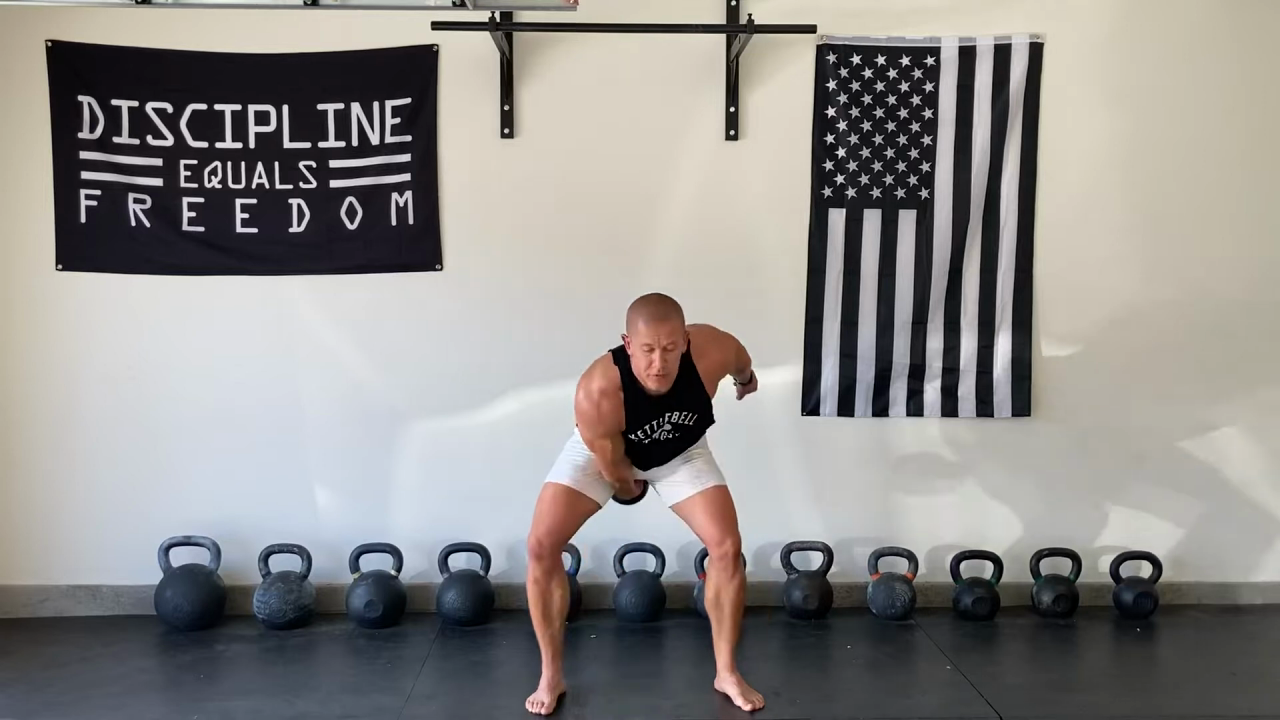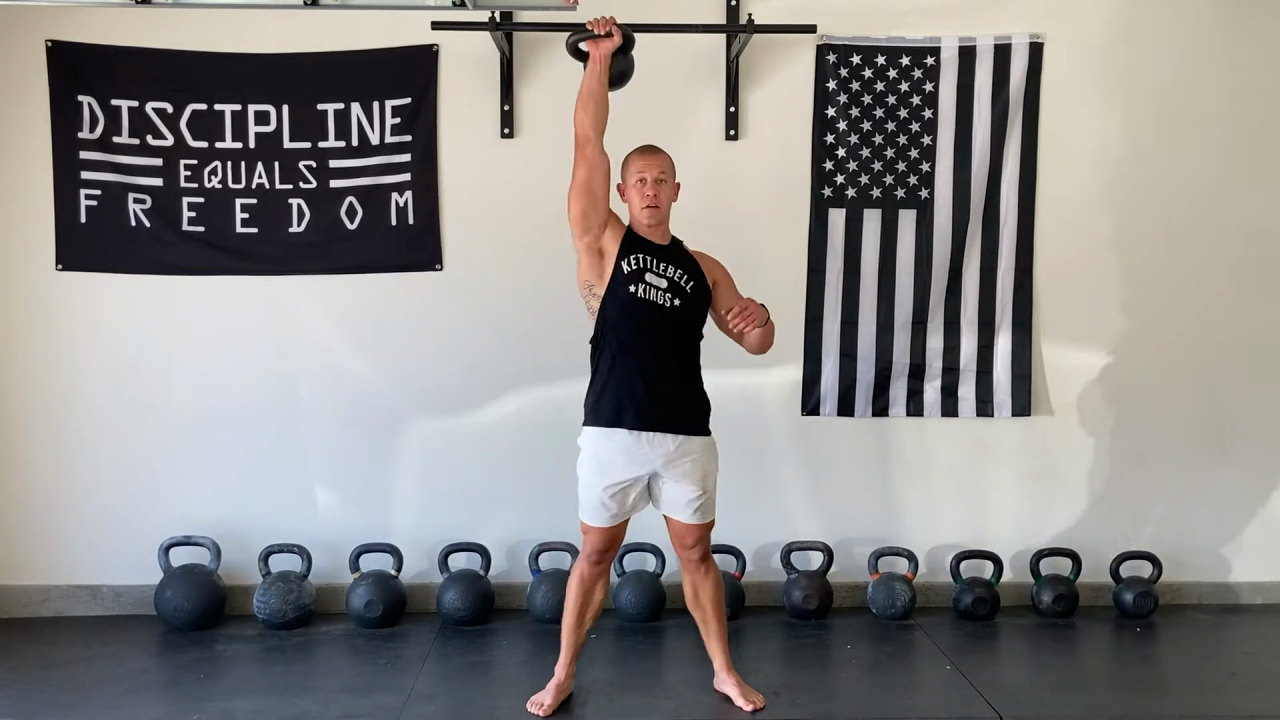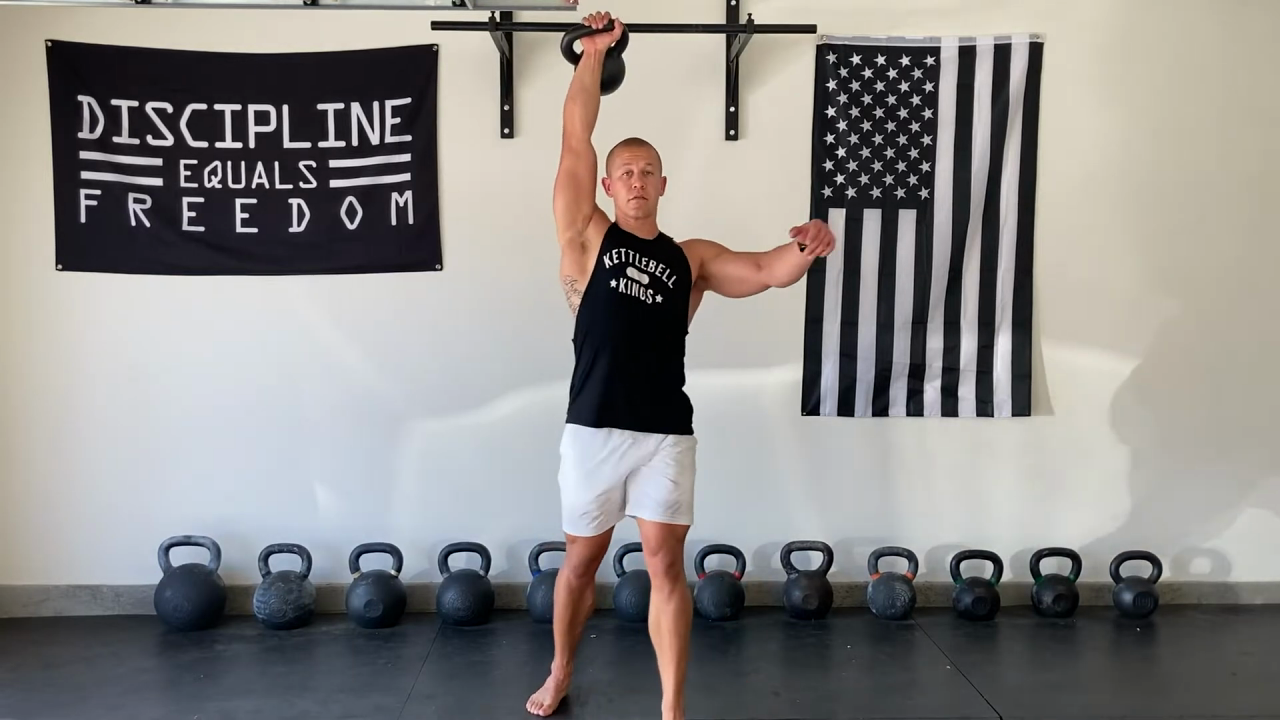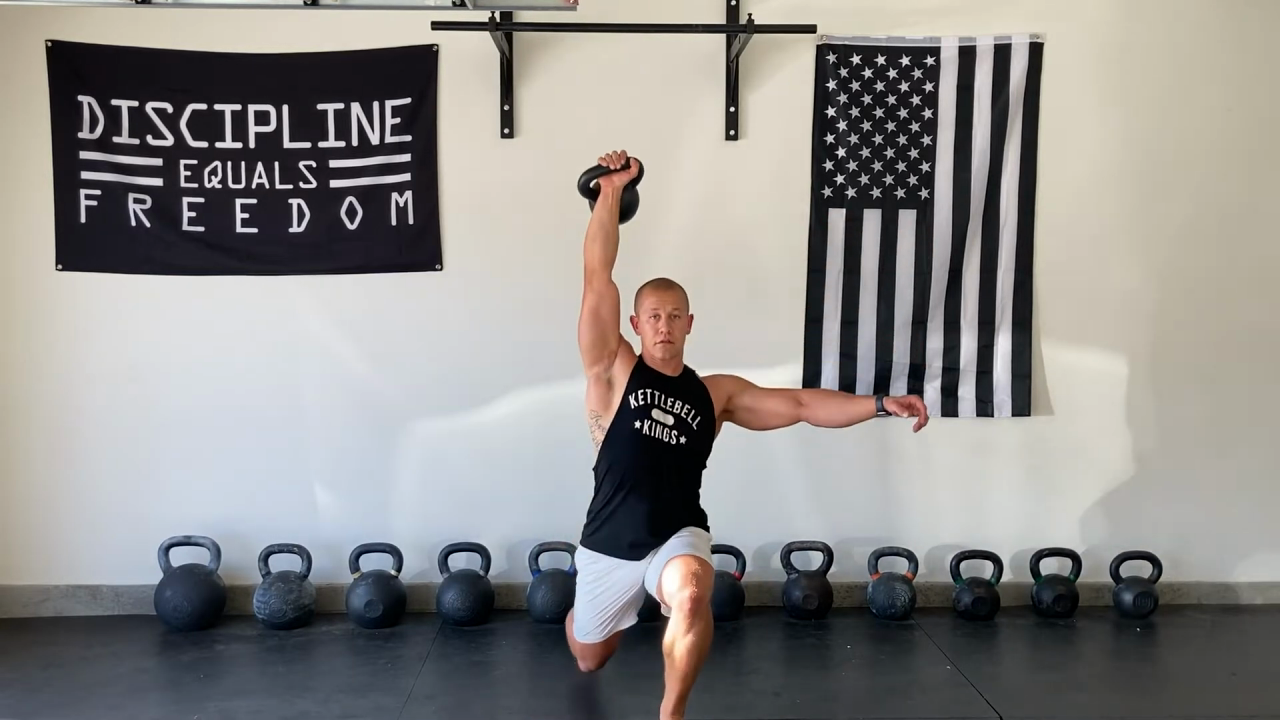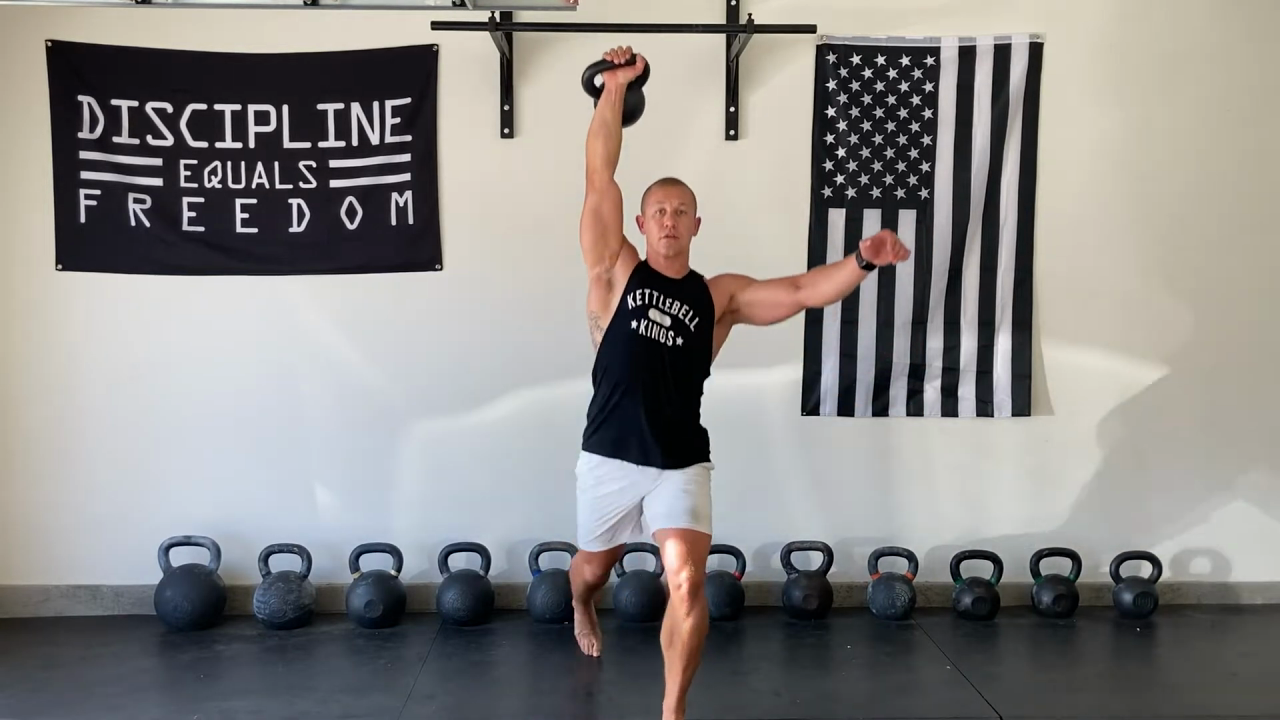
dt=1s
person 1, frame 1
left shoulder: (712, 350)
right shoulder: (597, 393)
left elbow: (741, 360)
right elbow: (610, 461)
left wrist: (746, 382)
right wrist: (627, 483)
left hip: (679, 451)
right hip: (602, 451)
left knee: (727, 546)
right knee: (542, 547)
left ankle: (727, 673)
right ankle: (551, 675)
person 1, frame 2
left shoulder: (704, 268)
right shoulder: (602, 243)
left elbow: (758, 345)
right elbow: (587, 143)
left wrist: (758, 317)
right wrist: (599, 57)
left hip: (685, 435)
right hip: (612, 431)
left knee: (695, 555)
right knee: (595, 555)
person 1, frame 3
left shoulder: (692, 258)
right shoulder: (586, 237)
left elbow: (767, 272)
right elbow: (575, 142)
left wrist: (805, 246)
right wrist: (595, 53)
left hip: (665, 433)
right hip: (593, 428)
left knee: (665, 567)
right knee: (579, 562)
person 1, frame 4
left shoulder: (714, 393)
right shoulder: (613, 372)
left elbow: (801, 403)
right elbow: (596, 277)
left wrist: (879, 404)
right wrist: (611, 193)
left hip: (677, 538)
right hip: (611, 546)
left knee: (691, 597)
right knee: (589, 655)
right ankle: (585, 611)
person 1, frame 5
left shoulder: (719, 295)
right shoulder: (615, 271)
left elbow: (803, 291)
right elbow: (599, 178)
left wrist: (864, 260)
right wrist: (614, 90)
left hip: (681, 461)
right hip: (608, 456)
left knee: (687, 581)
right knee: (589, 572)
right ankle: (586, 614)
